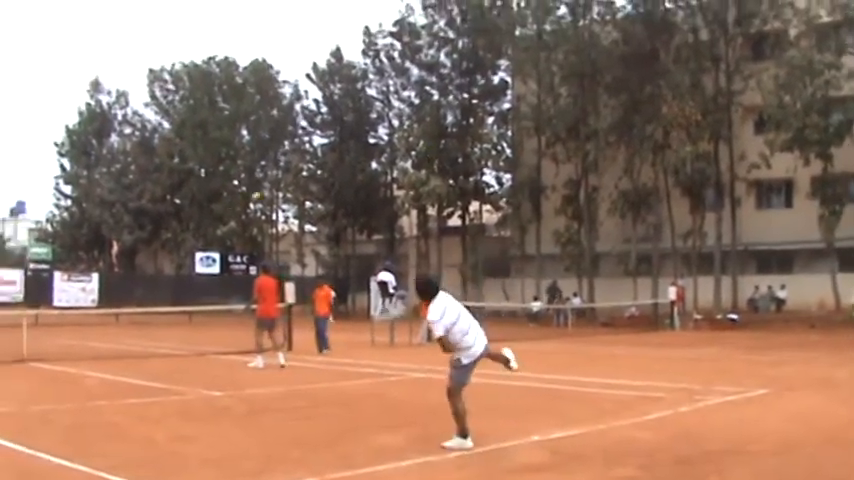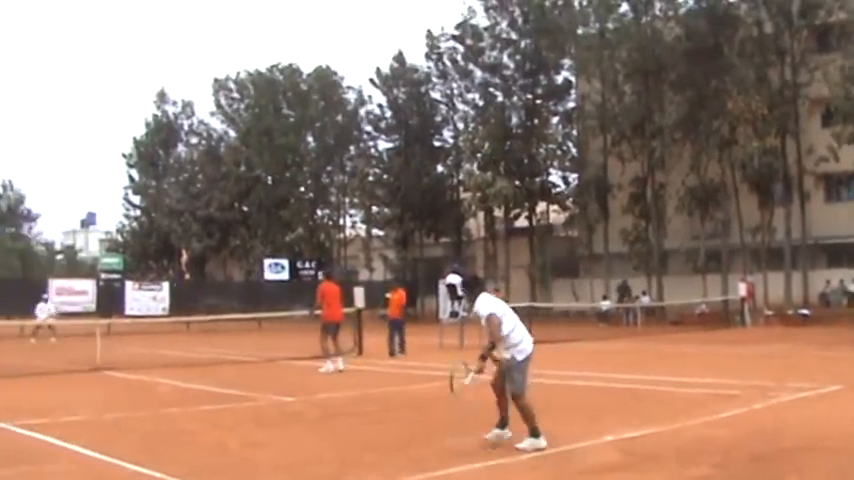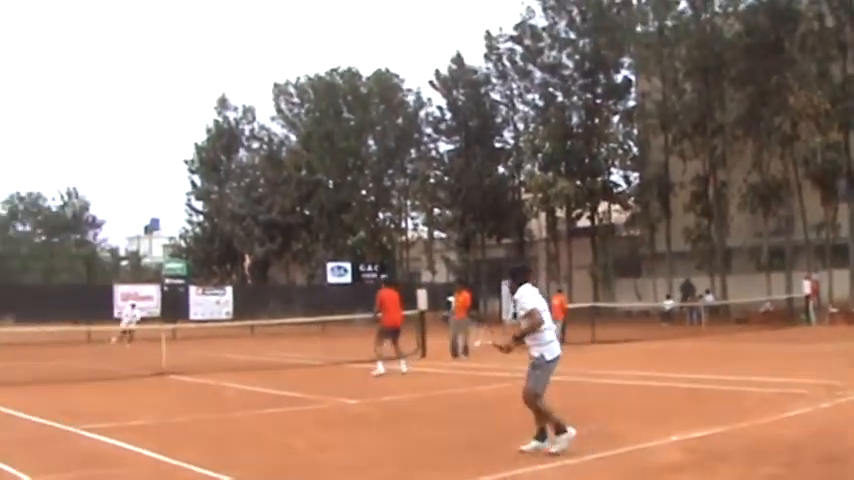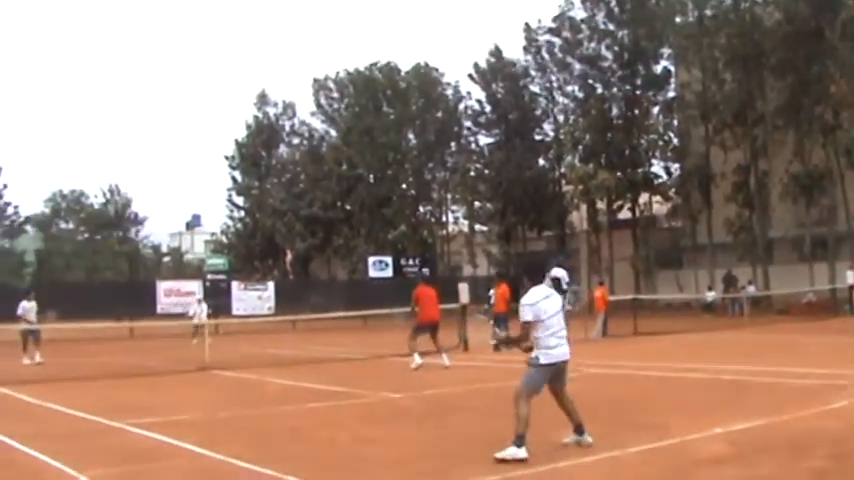
dt=0.3s
person 1, frame 1
left shoulder: (433, 317)
right shoulder: (443, 296)
left elbow: (448, 348)
left wrist: (449, 348)
left hip: (466, 354)
right hip: (480, 339)
left knee: (453, 393)
right knee: (484, 352)
left ankle: (463, 437)
right ankle: (506, 358)
person 1, frame 2
left shoulder: (482, 305)
right shoulder: (487, 301)
left elbow: (496, 326)
right elbow: (495, 334)
left wrist: (485, 355)
right wrist: (486, 359)
left hip: (517, 351)
right hip: (516, 348)
left knee: (517, 396)
right knee: (497, 385)
left ankle: (536, 437)
right ankle: (502, 427)
person 1, frame 3
left shoulder: (523, 295)
right shoulder: (531, 293)
left elbow: (537, 321)
left wrist: (515, 338)
right wrist: (514, 342)
left hip: (544, 354)
right hip: (547, 351)
left knee: (530, 397)
right knee: (534, 396)
left ankle: (563, 430)
right ankle: (542, 439)
person 1, frame 4
left shoulder: (528, 301)
right shoulder: (554, 295)
left elbow: (525, 335)
left wrist: (507, 340)
left hip: (545, 357)
right hip: (562, 354)
left knee: (521, 397)
right knee: (560, 392)
left ankle: (518, 447)
right ankle: (581, 434)
